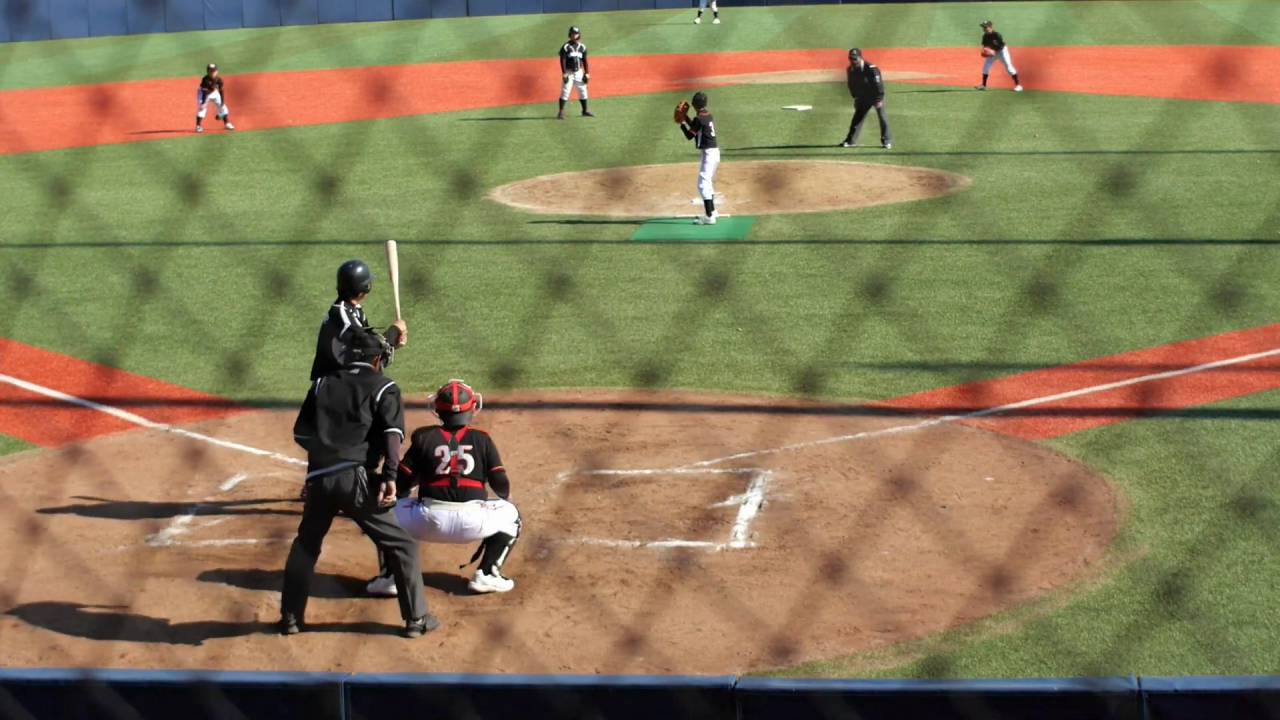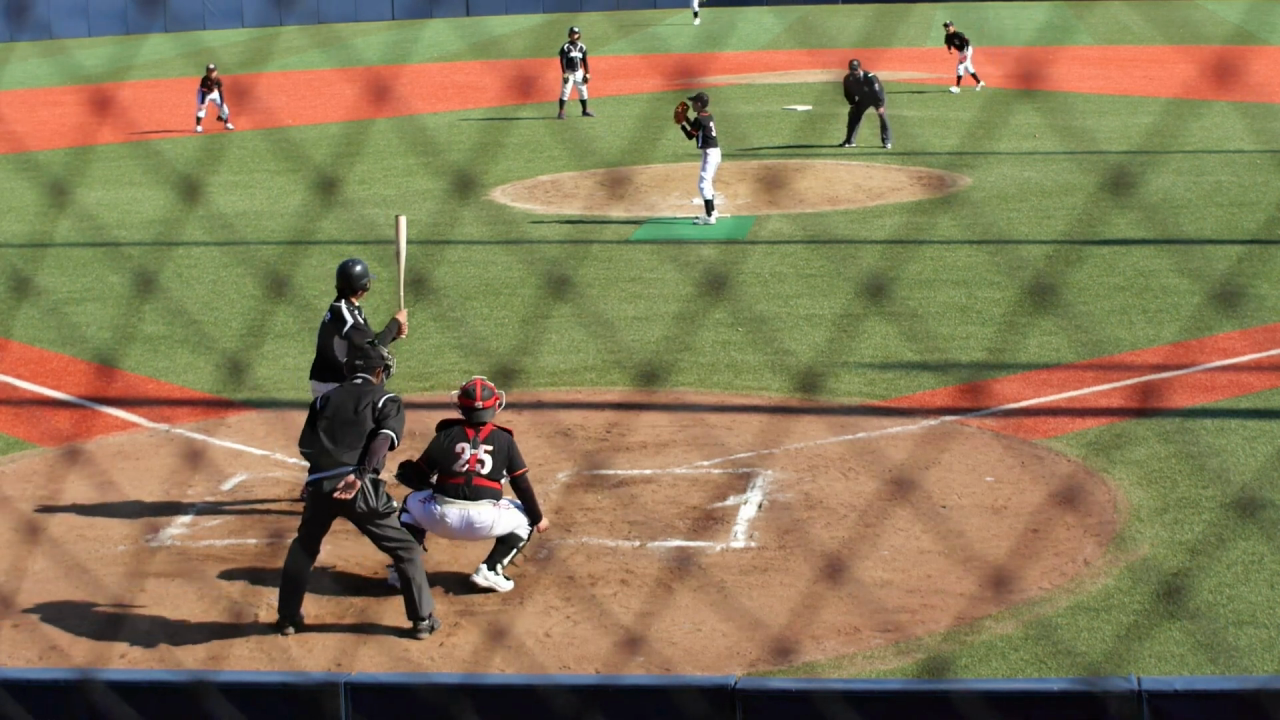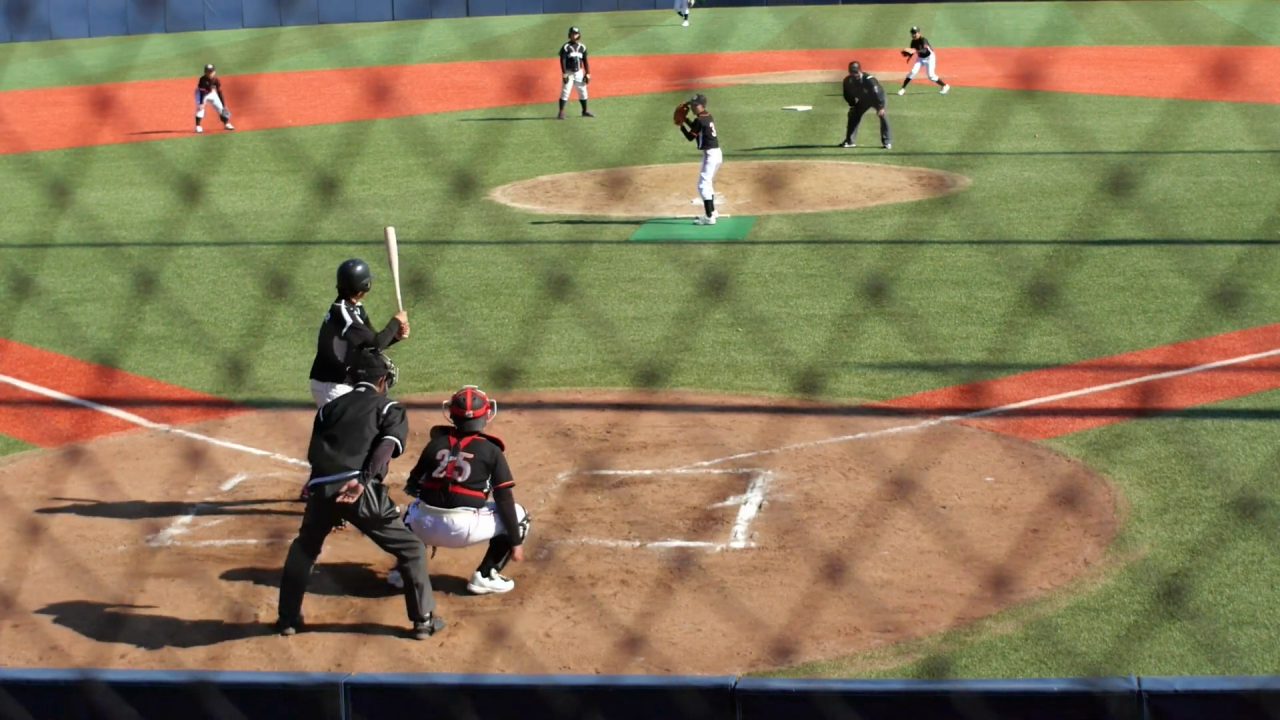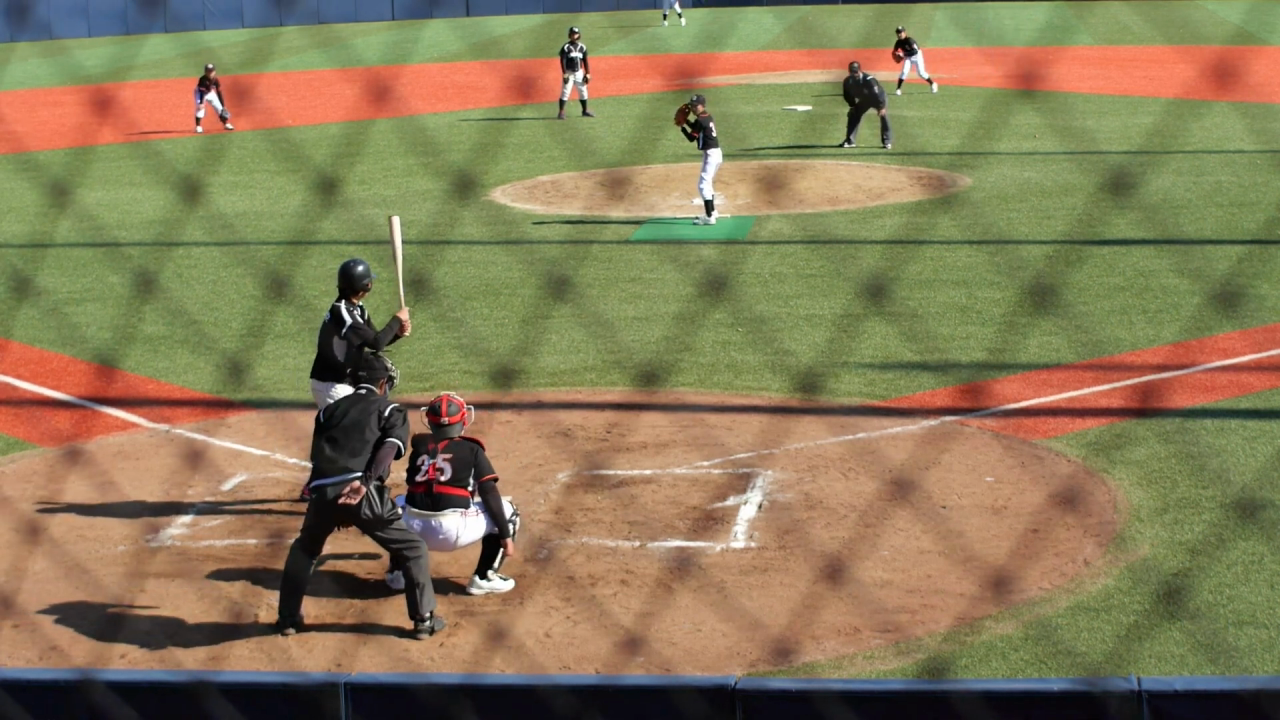
dt=0.4s
person 1, frame 1
left shoulder: (322, 384)
right shoulder: (383, 387)
left elbow: (301, 434)
right elbow: (392, 433)
right wrist: (391, 476)
left hip: (319, 479)
right hip: (357, 478)
left knee: (305, 545)
right knee: (400, 545)
left ankle: (291, 617)
right ankle: (416, 619)
person 1, frame 2
left shoulder: (326, 398)
right shoulder: (386, 399)
left elbow: (306, 448)
right elbow: (383, 439)
right wrist: (359, 475)
left hip: (319, 485)
right hip: (360, 486)
left knee: (303, 547)
right knee: (405, 548)
left ankle: (288, 617)
right ankle: (422, 620)
person 1, frame 3
left shoulder: (330, 408)
right shoulder: (390, 407)
right elbow: (387, 446)
right wrist: (363, 480)
left hip: (321, 489)
right hip: (361, 490)
left knee: (303, 548)
right knee: (411, 549)
left ankle: (288, 617)
right ankle: (423, 620)
person 1, frame 4
left shoulder: (330, 409)
right shoulder: (391, 409)
right elbow: (390, 447)
right wrist: (365, 481)
left hip: (323, 490)
right hip: (362, 492)
left knee: (304, 549)
right knee: (412, 549)
left ankle: (288, 617)
right ankle: (424, 619)
person 2, frame 1
left shoulder: (424, 438)
right shoulder: (482, 439)
left elbow: (401, 481)
right elbow: (500, 483)
right wrist: (504, 495)
left hip: (430, 520)
right hip: (471, 520)
right knee: (510, 515)
left ankle: (392, 575)
right ankle: (487, 574)
person 2, frame 2
left shoulder: (447, 434)
right shoulder: (504, 439)
left elbow: (419, 475)
right elbow: (521, 484)
right wrist: (538, 518)
left hip: (443, 516)
right hip: (484, 519)
left knee: (412, 502)
right knee: (525, 519)
right ankle: (490, 570)
person 2, frame 3
left shoulder: (436, 442)
right shoulder: (491, 450)
left elbow: (414, 484)
right elbow: (504, 498)
right wrist: (515, 542)
left hip: (425, 525)
right hip: (464, 527)
left knee: (416, 507)
right knee: (518, 516)
right ankle: (485, 576)
person 2, frame 4
left shoulder: (419, 449)
right shoulder: (472, 450)
right elbow: (490, 494)
right wrist: (506, 535)
left hip: (414, 529)
right hip: (452, 530)
left knee: (400, 504)
right knee: (507, 511)
left ankle: (399, 571)
right ankle: (484, 577)
